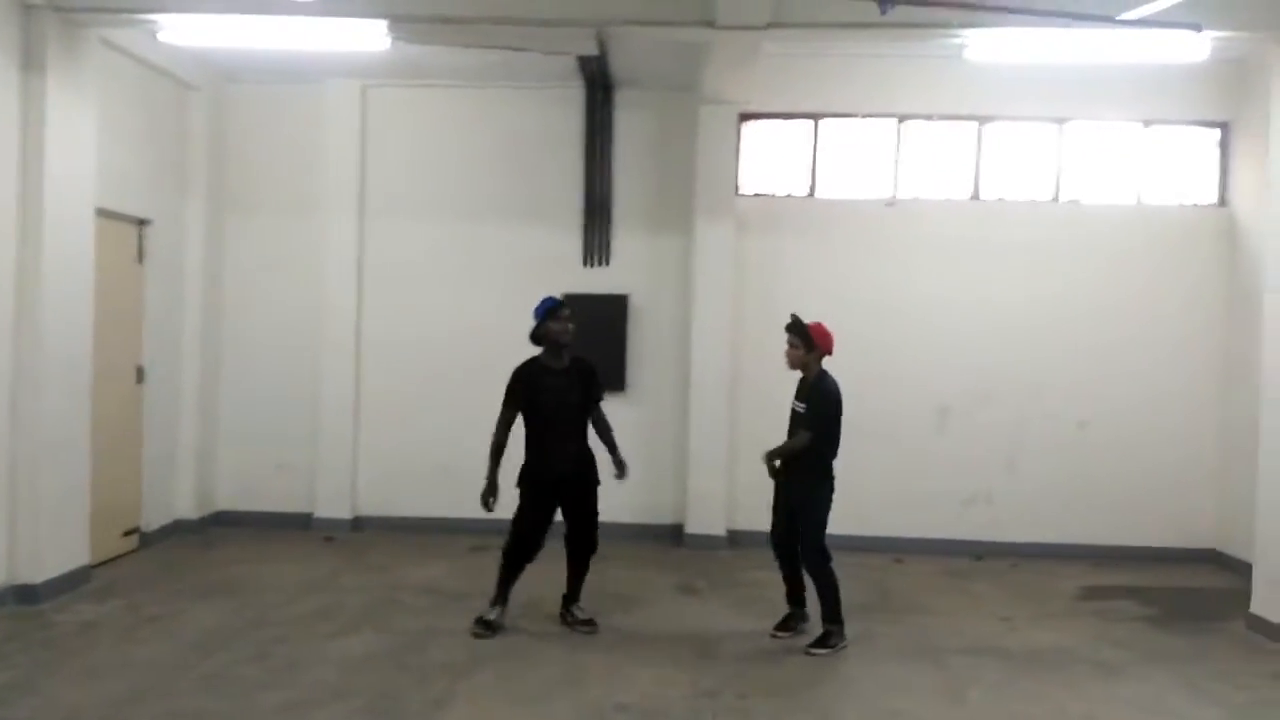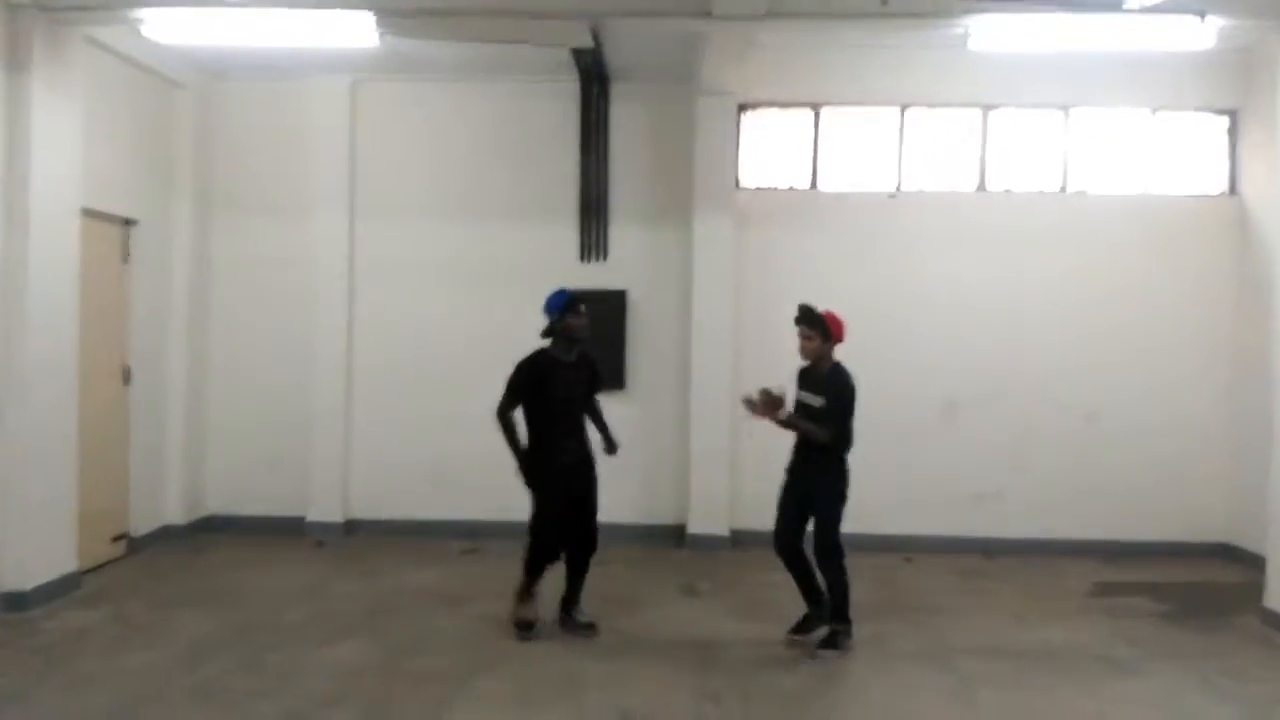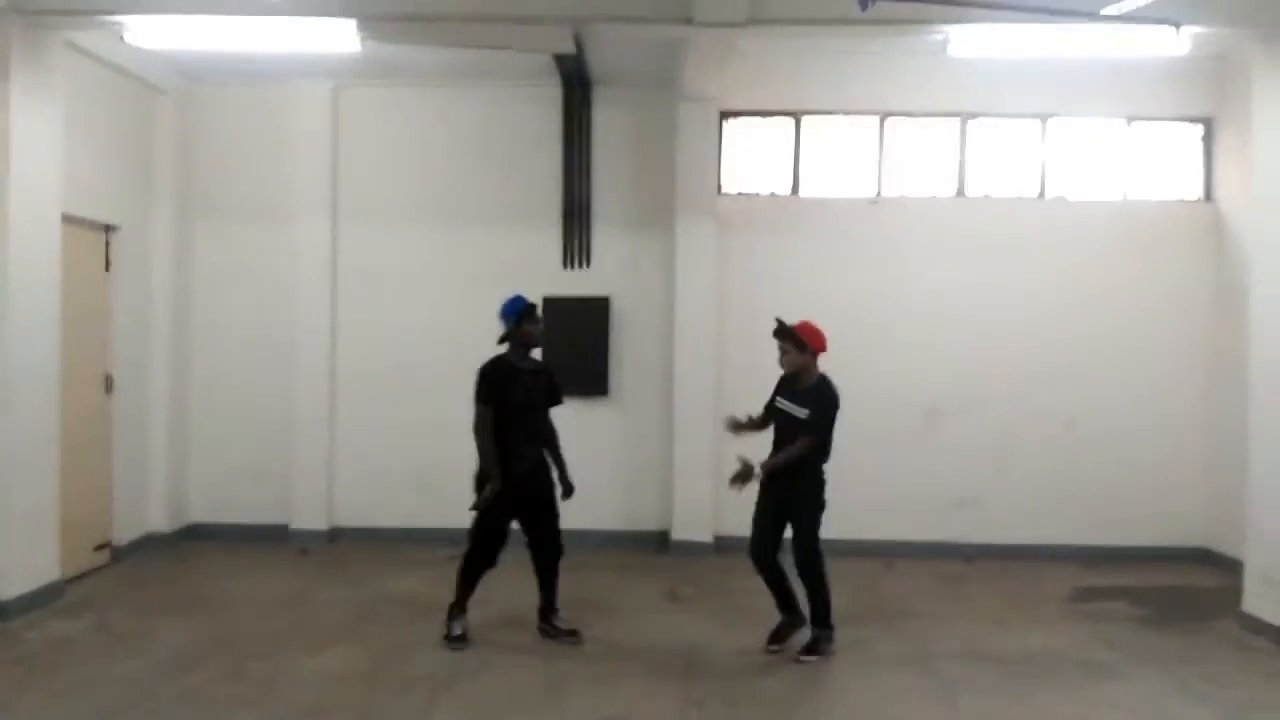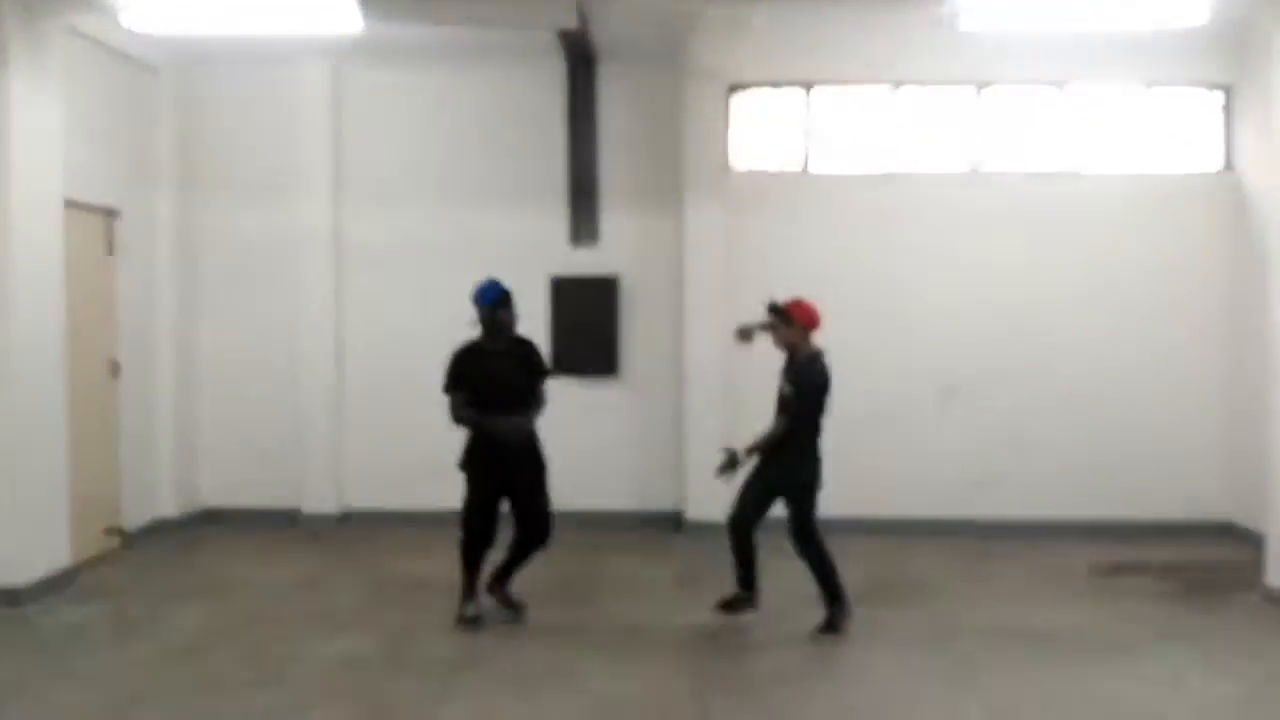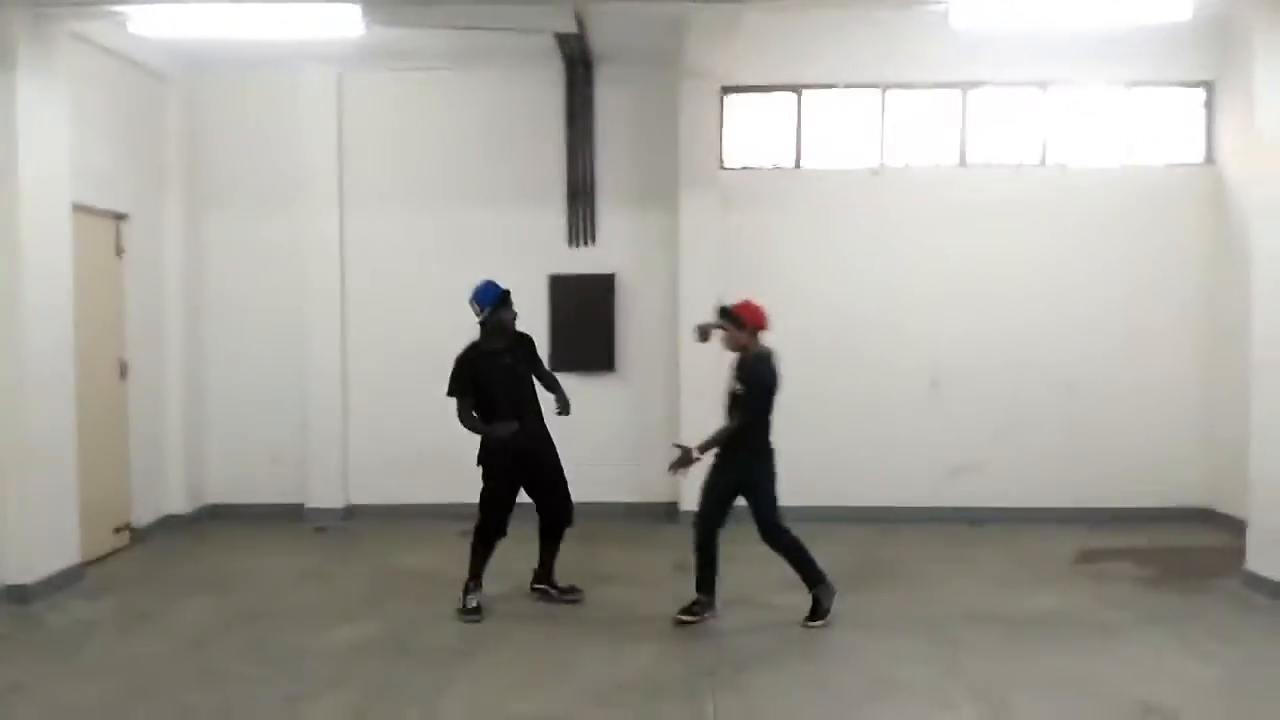
dt=0.3s
person 1, frame 1
left shoulder: (584, 371)
right shoulder: (527, 374)
left elbow: (597, 417)
right elbow: (504, 425)
left wrist: (614, 453)
right wrist: (492, 476)
left hip: (580, 470)
right hip: (539, 472)
left knee: (583, 541)
right knee: (523, 540)
left ankle: (571, 605)
right ankle: (498, 605)
person 1, frame 2
left shoulder: (586, 364)
right shoulder: (535, 366)
right elbow: (504, 412)
left wrist: (606, 434)
right wrist: (522, 456)
left hip: (579, 464)
right hip: (546, 465)
left knee: (584, 538)
right knee: (549, 537)
left ankle: (570, 607)
right ankle: (526, 596)
person 1, frame 3
left shoulder: (542, 373)
right shoulder: (494, 371)
right elbow: (482, 427)
left wrist: (562, 471)
right wrist: (492, 479)
left hip: (535, 473)
right hip: (503, 476)
left knee: (548, 547)
right knee: (484, 547)
left ankle: (549, 616)
right ankle: (457, 614)
person 1, frame 4
left shoulder: (525, 350)
right shoulder: (466, 358)
left elbow: (537, 397)
right elbow: (458, 413)
left wrist: (526, 417)
right wrist: (495, 424)
left hip: (524, 451)
right hip: (486, 453)
left knee: (536, 526)
right knee: (479, 528)
left ankle: (499, 581)
right ankle: (469, 597)
person 1, frame 5
left shoulder: (522, 343)
right shoulder: (470, 360)
left elbow: (541, 371)
right elbow: (464, 415)
left wrist: (560, 394)
right wrist: (489, 430)
left hip: (538, 443)
right hip: (501, 450)
left knee: (558, 510)
right knee: (492, 521)
left ankle: (544, 580)
right ankle: (473, 588)
person 2, frame 1
left shoulder: (825, 390)
right shoulder: (805, 384)
left elbow: (804, 440)
left wrist: (774, 453)
right wrist: (780, 461)
left hip: (815, 483)
right hip: (791, 478)
left knee: (813, 554)
right knee: (782, 545)
left ankle: (835, 628)
right ankle: (797, 610)
person 2, frame 2
left shoulder: (840, 383)
right shoulder: (806, 374)
left elbow: (826, 434)
left wrist: (783, 416)
right wrist: (772, 408)
left hip: (828, 476)
right hip: (800, 471)
left knee: (827, 549)
right knee: (785, 540)
left ankle: (841, 626)
right ankle: (817, 607)
person 2, frame 3
left shoulder: (824, 396)
right shoulder: (786, 383)
left elbow: (803, 446)
right elbow: (767, 419)
left wrist: (760, 468)
right wrist: (745, 424)
left hip: (805, 487)
right hip: (775, 483)
left knee: (807, 559)
right knee: (761, 552)
left ankle: (823, 632)
right ankle: (791, 615)
person 2, frame 4
left shoulder: (812, 373)
right shoulder: (798, 356)
left elbow: (784, 425)
right elbow: (784, 328)
left wrist: (744, 455)
right wrist: (756, 328)
left hip: (799, 465)
right hip: (773, 459)
left knee: (805, 537)
right knee: (740, 524)
left ankle: (837, 609)
right ankle: (746, 592)
person 2, frame 5
left shoulder: (761, 372)
right shoulder: (749, 356)
left elbow: (737, 423)
right elbow: (736, 330)
left wrist: (697, 452)
right wrist: (714, 326)
left hip: (754, 461)
right hip: (729, 457)
left knee: (771, 529)
right knee: (705, 524)
left ankle: (821, 588)
right ankle: (705, 599)
